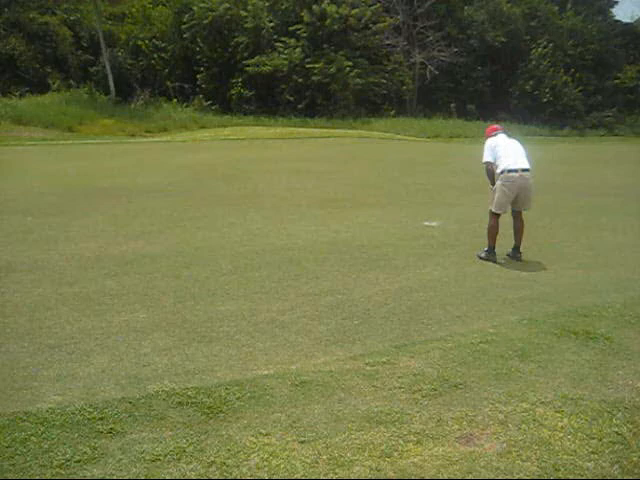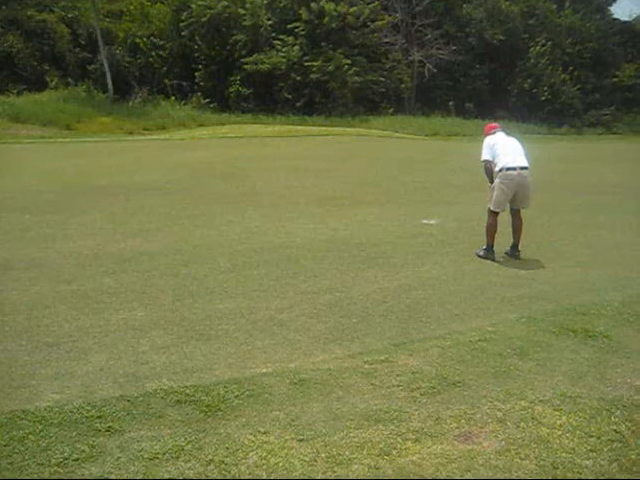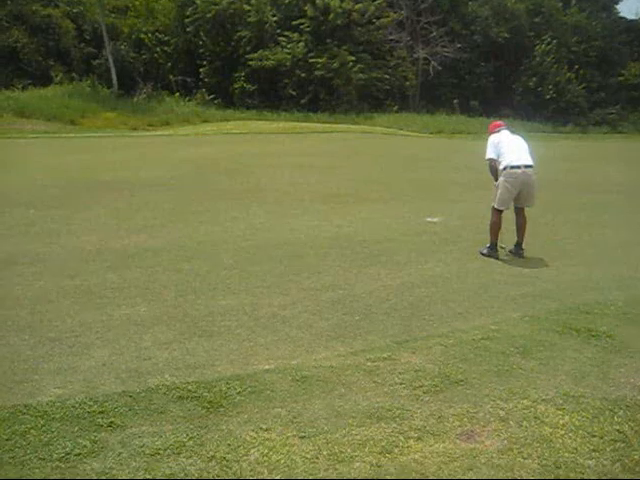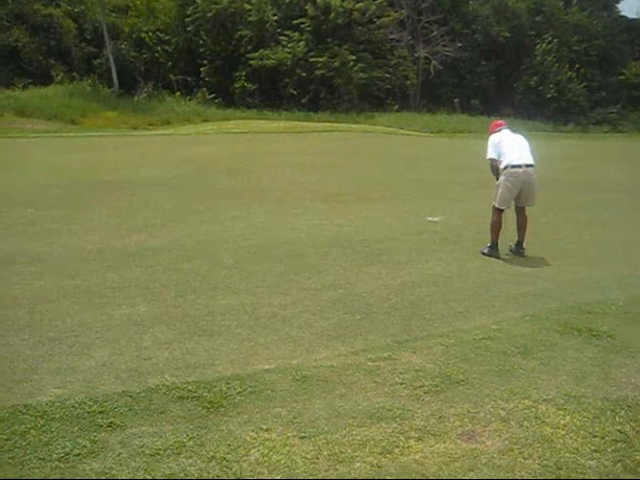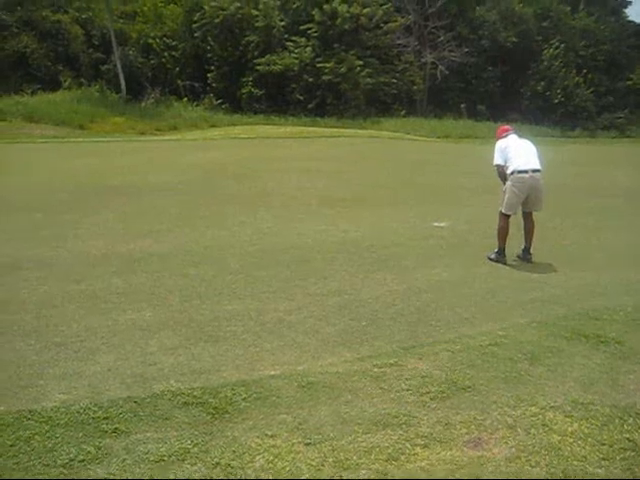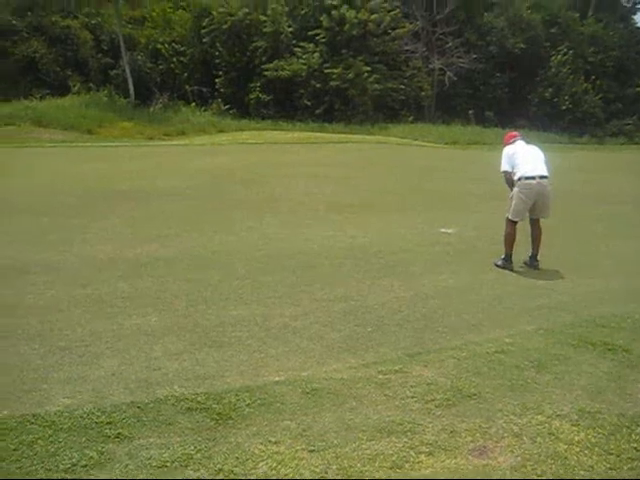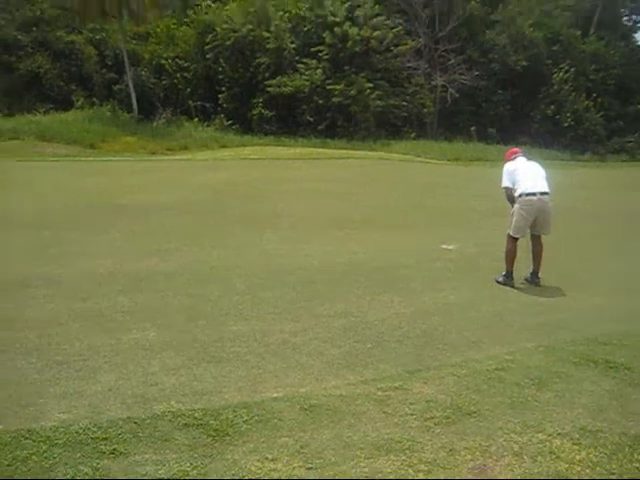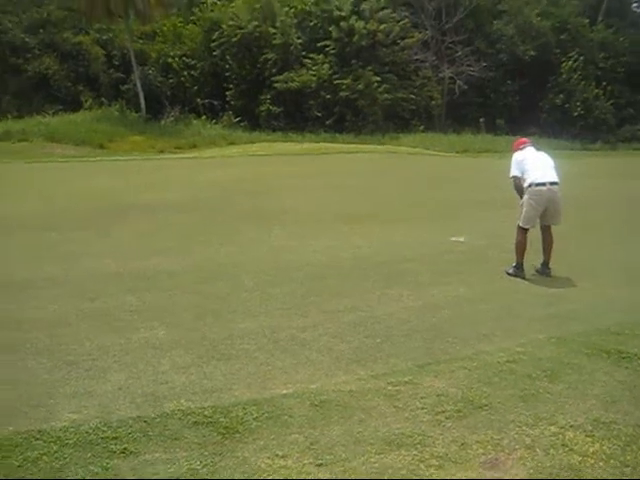
dt=0.1s
person 1, frame 1
left shoulder: (491, 141)
right shoulder: (515, 141)
left elbow: (489, 166)
left wrist: (493, 185)
left hip: (508, 177)
right hip: (526, 176)
left knee: (494, 214)
right knee: (517, 214)
left ankle: (490, 252)
right ankle: (516, 251)
person 1, frame 2
left shoulder: (489, 139)
right shoulder: (513, 139)
left elbow: (487, 164)
left wrist: (492, 183)
left hip: (506, 175)
right hip: (524, 174)
left knee: (493, 212)
right knee: (516, 212)
left ankle: (489, 250)
right ankle: (515, 249)
person 1, frame 3
left shoulder: (494, 137)
right shoulder: (518, 138)
left elbow: (492, 163)
left wrist: (497, 180)
left hip: (511, 173)
right hip: (529, 172)
left knee: (497, 210)
right knee: (520, 210)
left ankle: (492, 248)
right ankle: (519, 247)
person 1, frame 4
left shoulder: (494, 137)
right shoulder: (520, 137)
left elbow: (493, 163)
left wrist: (499, 179)
left hip: (512, 172)
right hip: (529, 171)
left knee: (497, 210)
right knee: (521, 209)
left ankle: (493, 247)
right ankle: (519, 247)
person 1, frame 5
left shoulder: (501, 143)
right shoulder: (527, 142)
left elbow: (500, 169)
left wrist: (506, 184)
left hip: (518, 177)
right hip: (536, 176)
left knee: (504, 215)
right knee: (528, 214)
left ankle: (500, 253)
right ankle: (527, 252)
person 1, frame 6
left shoulder: (508, 149)
right shoulder: (535, 148)
left elbow: (507, 175)
left wrist: (513, 191)
left hip: (525, 184)
right hip: (543, 183)
left knee: (511, 221)
right knee: (535, 221)
left ankle: (507, 260)
right ankle: (534, 259)
person 1, frame 7
left shoulder: (509, 165)
right shoulder: (536, 165)
left elbow: (508, 192)
left wrist: (515, 207)
left hip: (526, 200)
right hip: (544, 199)
left knee: (512, 238)
right knee: (536, 237)
left ankle: (508, 276)
right ankle: (535, 276)
person 1, frame 8
left shoulder: (518, 154)
right shoulder: (544, 154)
left elbow: (516, 181)
left wrist: (523, 198)
left hip: (536, 190)
right hip: (554, 189)
left knee: (522, 229)
right knee: (546, 228)
left ankle: (518, 268)
right ankle: (546, 266)
